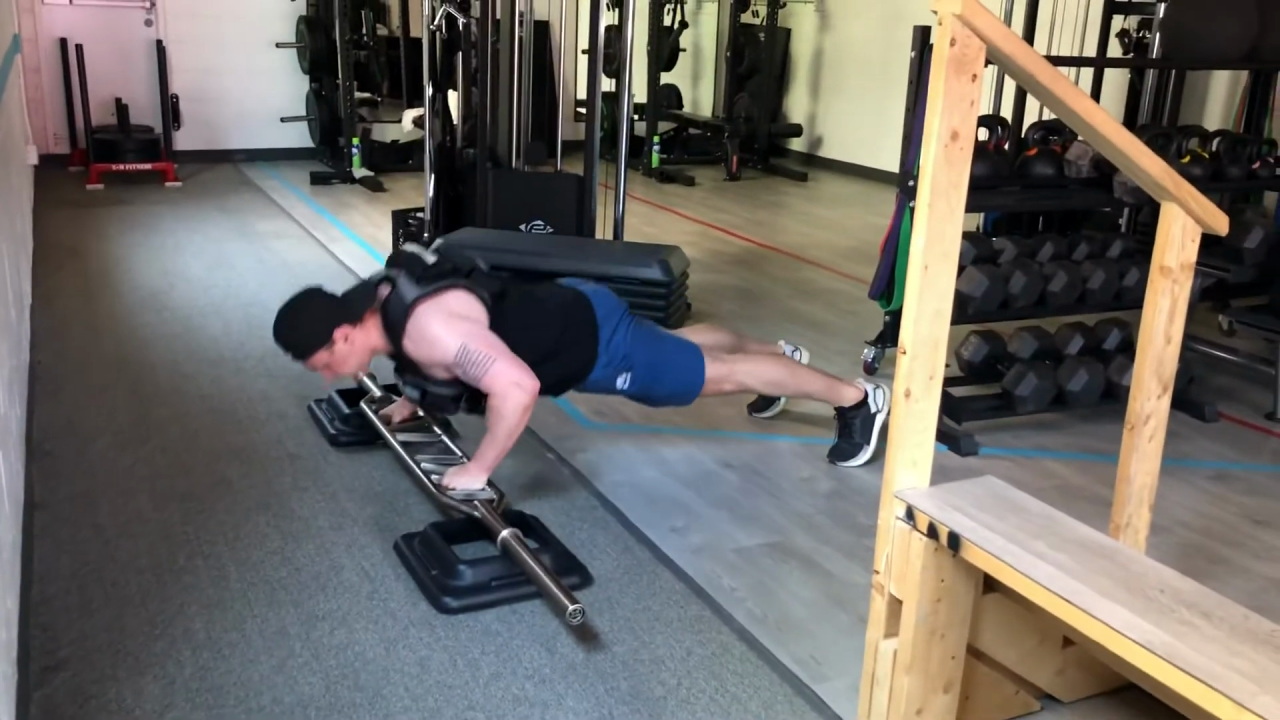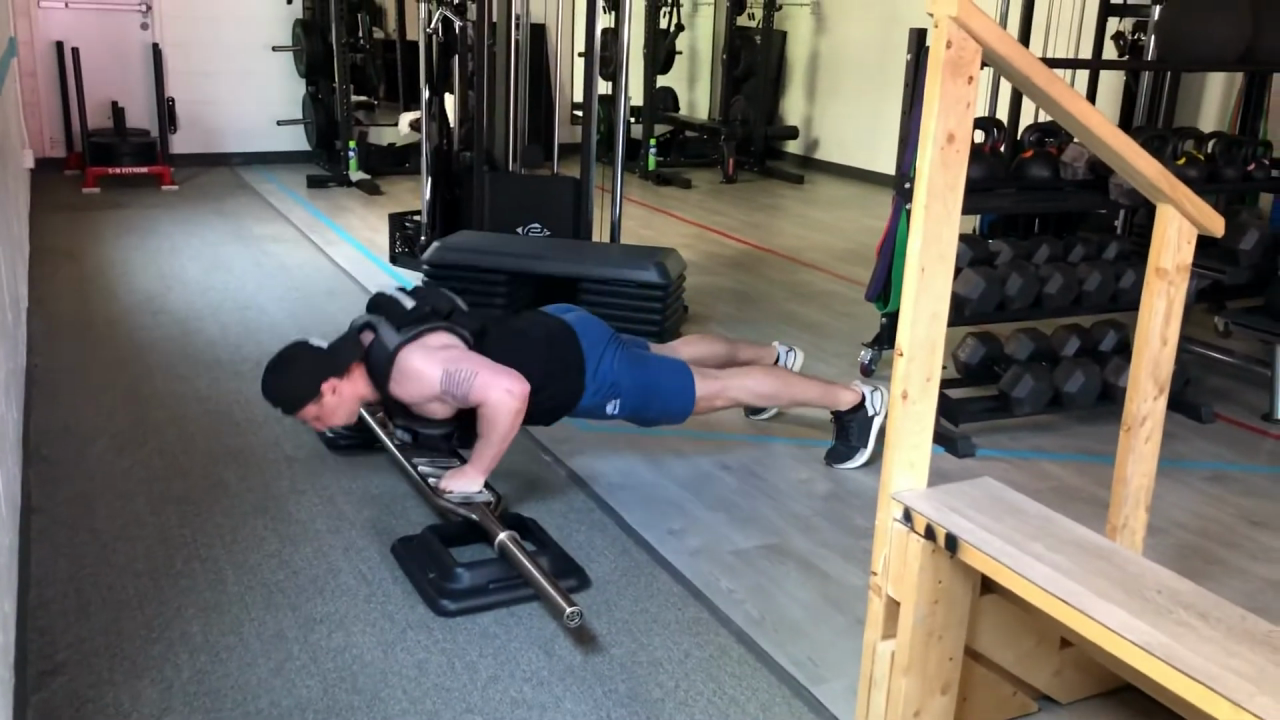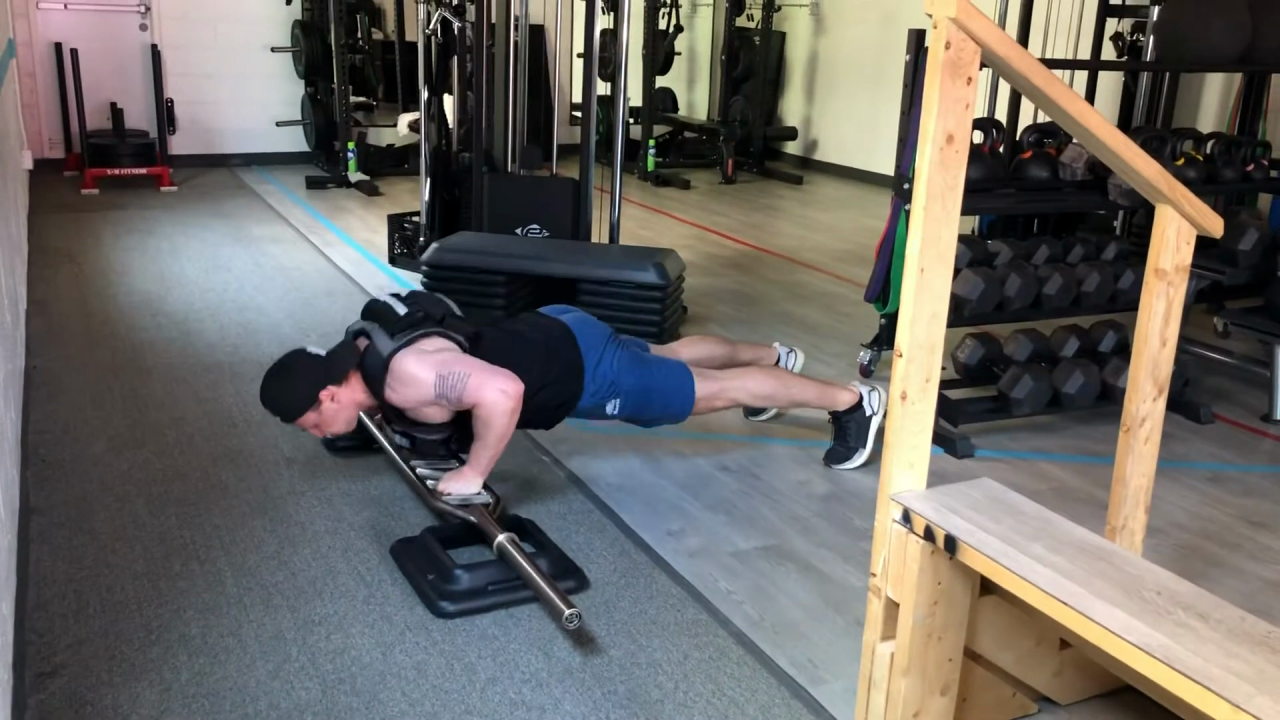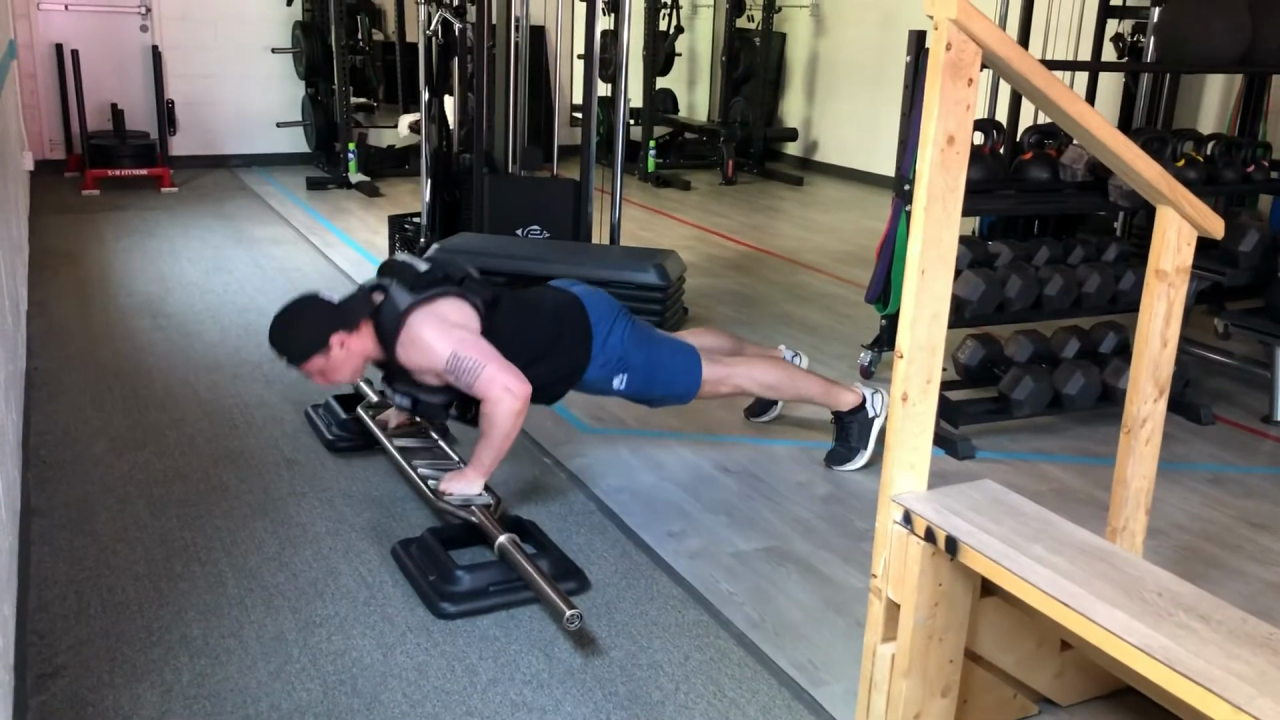
dt=0.2s
person 1, frame 1
left shoulder: (421, 331)
right shoulder: (383, 299)
left elbow: (519, 386)
left wrist: (479, 468)
right wrist: (412, 395)
left hip: (596, 343)
right hip: (567, 309)
left knee: (718, 375)
right knee: (678, 341)
left ankle: (856, 397)
right ankle: (775, 348)
person 1, frame 2
left shoulder: (408, 374)
right shoulder: (368, 343)
left elbow: (510, 390)
left wrist: (476, 472)
right wrist: (405, 415)
left hip: (583, 371)
right hip: (555, 331)
left knee: (709, 390)
right knee: (666, 354)
left ankle: (853, 399)
right ankle: (771, 354)
person 1, frame 3
left shoulder: (403, 376)
right shoulder: (363, 352)
left elbow: (504, 393)
left wrist: (472, 474)
right wrist: (403, 418)
left hip: (582, 371)
right hip: (555, 335)
left knee: (710, 391)
right knee: (669, 354)
left ankle: (851, 400)
right ankle: (771, 355)
person 1, frame 4
left shoulder: (418, 336)
right shoulder: (376, 313)
left elbow: (511, 392)
left wrist: (474, 476)
left hip: (590, 342)
right hip: (562, 315)
left knee: (715, 377)
right knee: (680, 345)
left ankle: (853, 401)
right ankle: (775, 353)
